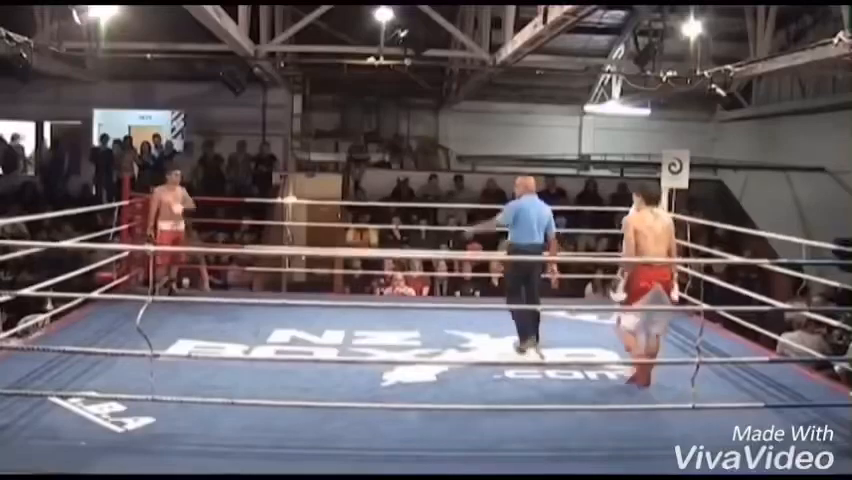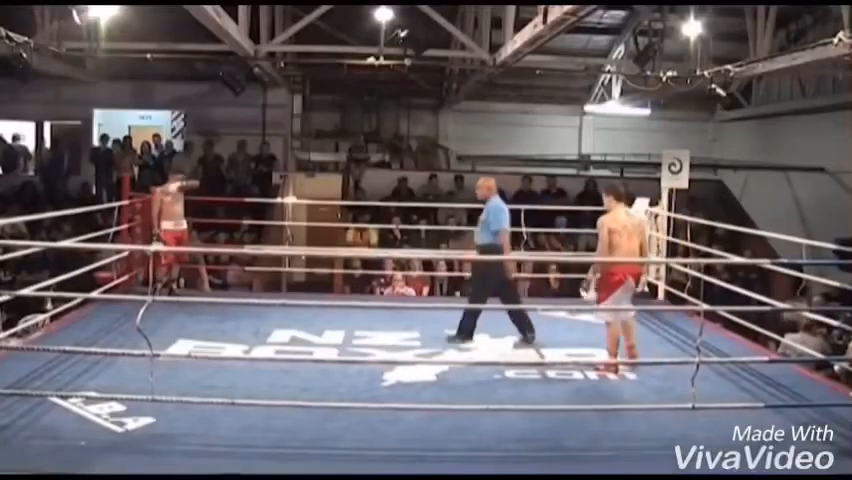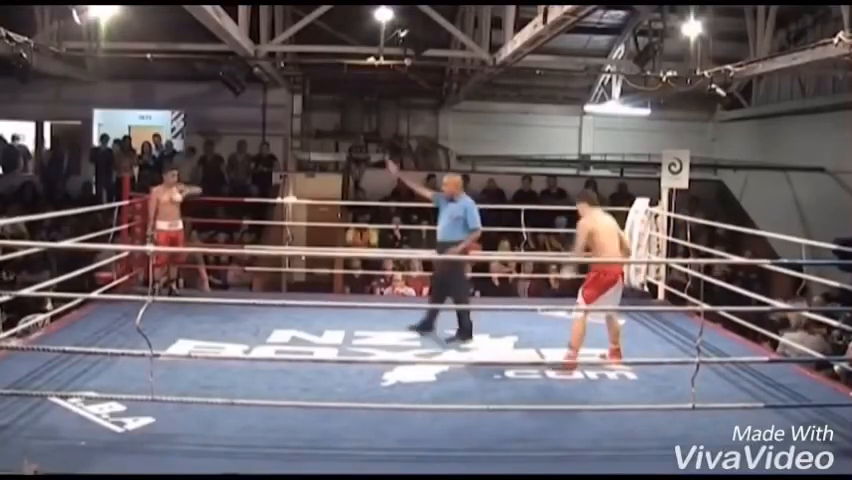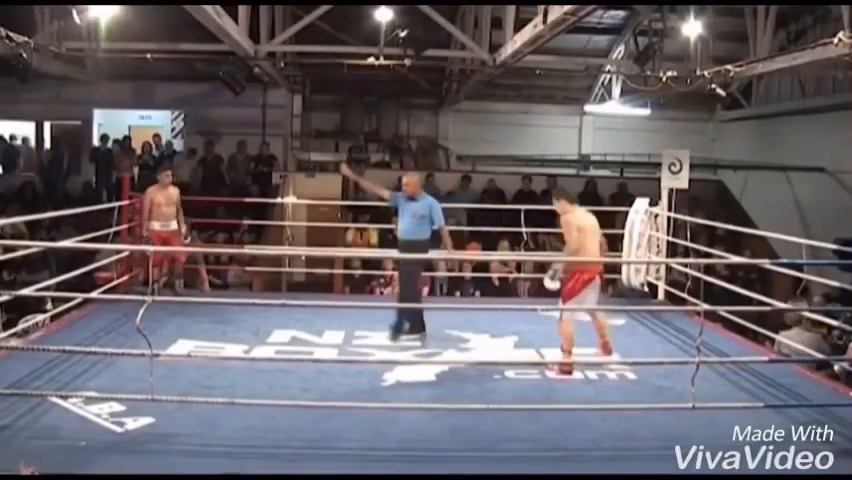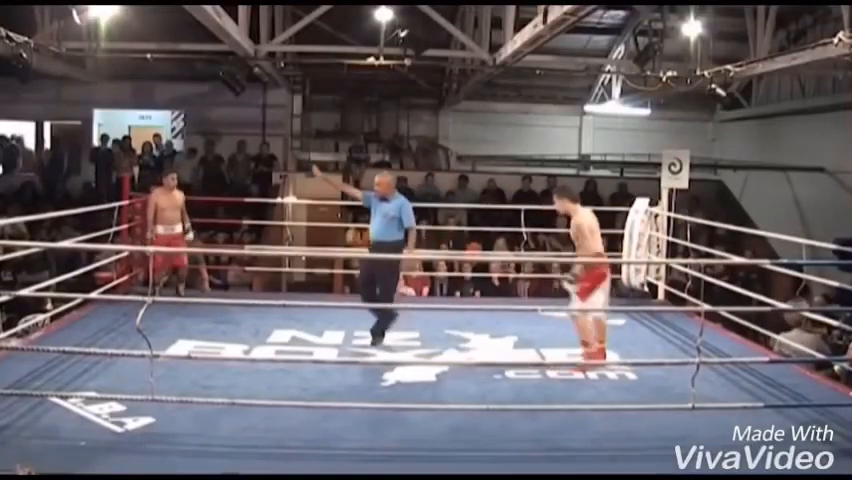
dt=0.5s
person 1, frame 1
left shoulder: (631, 220)
right shoulder: (667, 220)
left elbow: (629, 254)
right elbow: (672, 253)
left wrist: (622, 277)
right wrist: (673, 278)
left hip: (642, 275)
right hip: (663, 275)
left knee: (625, 325)
right knee: (654, 328)
left ankle: (640, 364)
right ankle: (644, 372)
person 1, frame 2
left shoulder: (606, 220)
right shoulder: (638, 219)
left elbow: (602, 252)
right elbow: (645, 250)
left wrist: (592, 274)
right wrist: (642, 272)
left hip: (614, 271)
right hip: (634, 270)
left knee: (611, 317)
right knee: (625, 311)
left ankle: (613, 363)
right ankle: (631, 349)
person 1, frame 3
left shoulder: (585, 222)
right shoulder: (609, 218)
left elbow: (578, 252)
right elbow: (626, 246)
left wrist: (569, 266)
left hip: (602, 270)
right hip: (617, 269)
left knee: (580, 312)
right knee: (610, 312)
left ankle: (572, 358)
right ankle: (615, 352)
person 1, frame 4
left shoulder: (567, 218)
right shoulder: (589, 216)
left elbow: (572, 247)
right elbow: (602, 246)
left wrist: (558, 266)
left hip: (581, 269)
right hip: (596, 267)
left knee: (565, 315)
right knee: (592, 308)
left ankle: (566, 362)
right ankle: (606, 346)
person 1, frame 5
left shoulder: (579, 220)
right shoulder: (585, 213)
left elbow: (590, 250)
left wrist: (576, 270)
right wrist: (580, 265)
left hip: (593, 268)
right hip: (598, 266)
left knee: (579, 311)
right knee: (597, 311)
left ankle: (591, 355)
right ankle: (599, 352)
person 2, frame 1
left shoulder: (516, 205)
right shoulder: (545, 208)
left elbow: (495, 223)
right elbow: (552, 238)
left wrist: (474, 229)
right wrist: (552, 262)
left hip: (518, 253)
right hip: (536, 255)
left knee: (514, 297)
right knee: (532, 297)
left ankle: (526, 336)
right ankle: (532, 338)
person 2, frame 2
left shoulder: (494, 206)
right shoulder: (493, 205)
left elbow: (503, 234)
left wrist: (508, 259)
left hip: (491, 255)
right hip: (490, 254)
left knee: (477, 294)
right knee: (509, 296)
left ankle: (465, 333)
right ankle: (527, 332)
person 2, frame 3
left shoulder: (468, 205)
right shoulder: (444, 200)
left elbow: (477, 231)
right elbow: (422, 191)
left wrist: (460, 248)
right wrist: (398, 175)
left hip: (455, 252)
right hip: (443, 250)
left knee: (459, 293)
right knee: (436, 289)
left ankle: (465, 332)
right ankle: (427, 324)
person 2, frame 4
left shoulder: (431, 203)
right shoulder: (401, 199)
left elbow: (442, 228)
right elbow: (377, 190)
left wrist: (450, 251)
right wrist: (353, 176)
left hip: (418, 248)
right hip: (403, 247)
left knee: (406, 288)
right knee: (411, 288)
left ankle: (399, 326)
right ankle: (417, 326)
person 2, frame 5
left shoulder: (402, 204)
right shoulder: (374, 198)
left elbow: (411, 230)
right elbow: (350, 190)
right wrist: (324, 177)
left hip: (391, 250)
right hip: (375, 248)
left knee: (386, 293)
right knee: (364, 287)
left ankle: (379, 331)
right ankle: (388, 316)
person 3, frame 1
left shoulder: (182, 190)
right shoulder: (159, 191)
left elbow: (192, 205)
right elbow: (152, 211)
left wrist: (183, 206)
right wrist: (150, 229)
left hip: (179, 227)
right hip: (165, 228)
left knee: (176, 259)
right knee: (163, 259)
left ankle: (172, 286)
right ankle: (157, 287)
person 3, frame 2
left shoulder: (180, 188)
right shoulder: (160, 191)
left elbow: (196, 183)
right elbow: (155, 213)
left wrist: (181, 184)
right wrist: (156, 229)
left hip: (182, 227)
right hip: (167, 227)
left knee: (178, 259)
right knee: (167, 259)
left ankle: (173, 286)
right ankle: (158, 286)
person 3, frame 3
left shoulder: (179, 188)
right shoulder: (156, 191)
left elbow: (198, 190)
right elbow: (151, 213)
left wrist: (185, 192)
right wrist: (150, 231)
left hip: (178, 228)
right hip: (162, 228)
left knee: (175, 259)
right knee: (160, 259)
left ankle: (172, 287)
right ankle: (157, 287)
person 3, frame 4
left shoulder: (175, 191)
right shoulder: (150, 192)
left elbow: (179, 210)
right elbow: (145, 214)
left wrist: (183, 226)
right wrist: (145, 232)
left hip: (173, 228)
right hip: (156, 229)
left knee: (180, 257)
right knee: (156, 260)
left ankle: (177, 282)
right ankle: (156, 288)
person 3, frame 5
left shoulder: (180, 195)
right shoulder: (155, 195)
right elbow: (150, 217)
left wrist: (187, 225)
right wrist: (149, 235)
left hip: (177, 232)
right hip: (160, 233)
left knee: (182, 263)
right knee: (158, 264)
left ankle: (180, 286)
right ankle: (157, 289)
